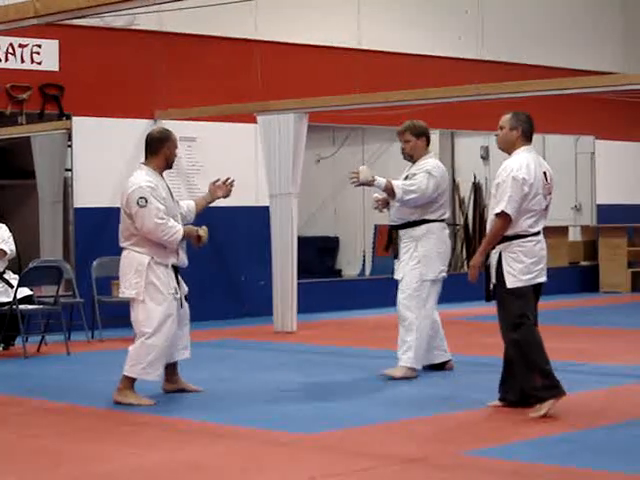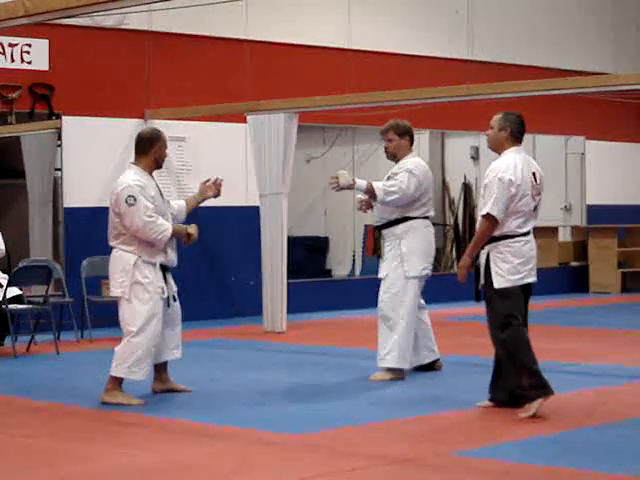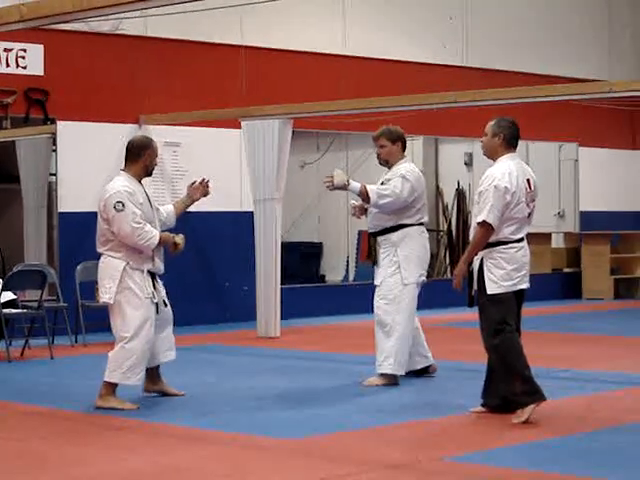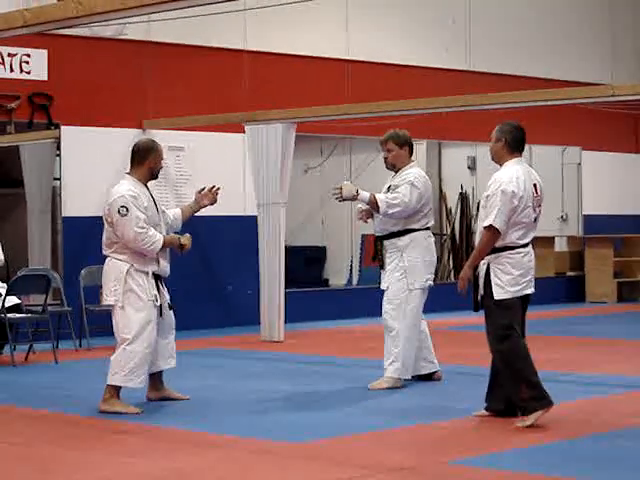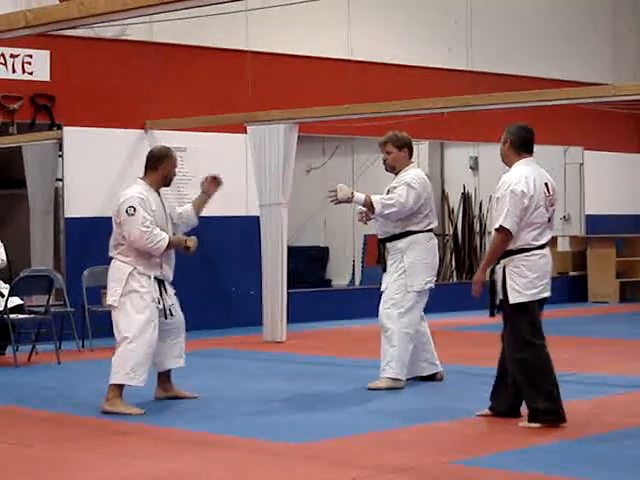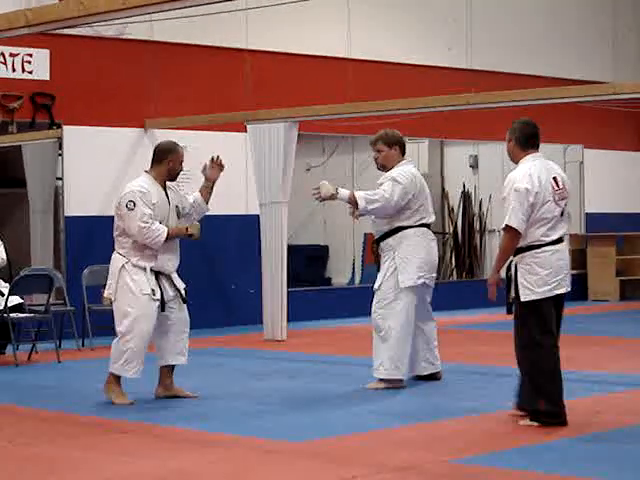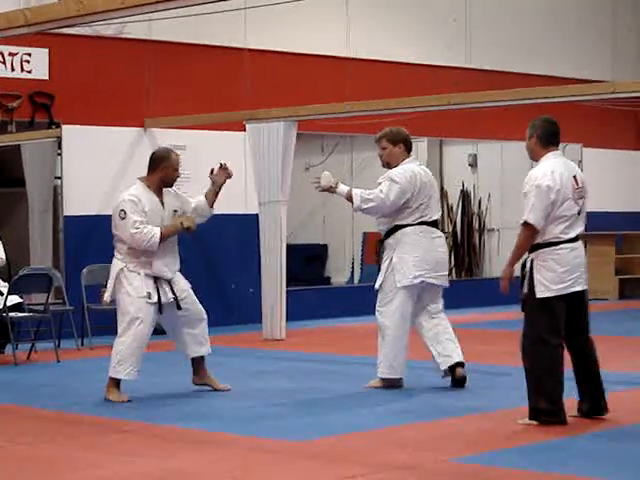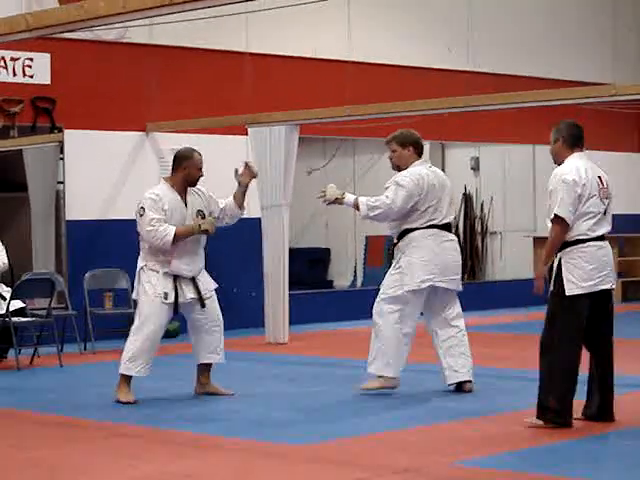
dt=0.3s
person 1, frame 1
left shoulder: (515, 166)
right shoulder: (539, 164)
left elbow: (504, 218)
left wrist: (480, 254)
left hip: (514, 254)
right hip: (530, 249)
left knee: (518, 327)
right knee: (519, 325)
left ankle: (545, 389)
right ankle: (516, 393)
person 1, frame 2
left shoulder: (502, 167)
right shoulder: (531, 166)
left elbow: (490, 219)
left wrist: (468, 255)
left hip: (503, 254)
right hip: (522, 249)
left knee: (506, 327)
right knee: (511, 324)
left ankle: (534, 389)
right ankle: (506, 393)
person 1, frame 3
left shoulder: (498, 174)
right shoulder: (525, 172)
left elbow: (486, 226)
left wrist: (464, 262)
left hip: (496, 261)
right hip: (515, 256)
left knee: (499, 333)
right knee: (505, 331)
left ankle: (526, 395)
right ankle: (499, 399)
person 1, frame 4
left shoulder: (504, 179)
right shoulder: (531, 177)
left elbow: (493, 230)
left wrist: (469, 266)
left hip: (502, 265)
right hip: (520, 261)
left knee: (505, 338)
right knee: (505, 336)
left ankle: (533, 401)
right ankle: (501, 403)
person 1, frame 5
left shoulder: (514, 179)
right shoulder: (543, 177)
left elbow: (504, 233)
left wrist: (482, 269)
left hip: (519, 268)
right hip: (537, 262)
left knee: (526, 343)
right knee: (515, 339)
left ankle: (548, 411)
right ankle: (505, 404)
person 1, frame 6
left shoulder: (520, 178)
right shoulder: (555, 171)
left elbow: (513, 231)
right elbow: (561, 219)
left wrist: (495, 271)
left hip: (534, 265)
right hip: (557, 259)
left knee: (534, 342)
right knee: (544, 338)
left ankle: (547, 412)
right ankle: (539, 402)
person 1, frame 7
left shoulder: (541, 174)
right shoulder: (573, 170)
left elbow: (531, 228)
left wrist: (510, 265)
left hip: (550, 263)
right hip: (574, 257)
left knee: (540, 341)
right knee: (578, 336)
left ankle: (547, 411)
right ankle: (593, 403)
person 1, frame 8
left shoulder: (566, 172)
right shoulder: (598, 173)
left elbow: (561, 223)
left wrist: (544, 263)
left hip: (577, 262)
right hip: (602, 259)
left knee: (559, 340)
right knee: (599, 340)
left ankle: (554, 413)
right ankle: (600, 408)
person 2, frame 1
left shoulder: (155, 182)
right shoulder: (143, 185)
left elbow: (178, 212)
right elbow: (156, 228)
left wrist: (211, 197)
right wrist: (190, 233)
left hip: (161, 266)
right hip: (148, 267)
left knee: (176, 319)
right knee: (156, 329)
left ankle: (172, 379)
right ankle: (125, 389)
person 2, frame 2
left shoulder: (145, 181)
right shoulder: (131, 184)
left elbow: (168, 212)
right elbow: (146, 227)
left wrist: (201, 196)
right wrist: (181, 231)
left hip: (152, 266)
right hip: (136, 267)
left knee: (168, 318)
right knee: (142, 328)
left ankle: (161, 379)
right ankle: (112, 389)
person 2, frame 3
left shoulder: (134, 188)
right shoulder: (120, 191)
left elbow: (159, 217)
right elbow: (133, 233)
left wrist: (189, 199)
right wrist: (167, 240)
left hip: (141, 272)
right hip: (125, 273)
left knee: (160, 320)
right knee: (135, 334)
left ankle: (153, 380)
right ankle: (106, 394)
person 2, frame 4
left shoulder: (141, 191)
right shoulder: (125, 194)
left elbow: (166, 221)
right elbow: (138, 238)
left wrist: (197, 205)
right wrist: (175, 241)
left hip: (146, 275)
right hip: (130, 276)
left knee: (163, 327)
right knee: (136, 336)
left ankle: (156, 387)
right ankle: (110, 398)
person 2, frame 5
left shoulder: (154, 197)
right shoulder: (135, 197)
left elbow: (181, 221)
right elbow: (145, 238)
left wrist: (205, 195)
right wrist: (182, 243)
left hip: (152, 277)
right hip: (133, 278)
left knee: (172, 326)
right knee: (138, 336)
left ankle: (165, 386)
right ankle: (113, 398)
person 2, frame 6
left shoulder: (171, 190)
right shoulder: (137, 192)
left elbow: (194, 211)
right elbow: (144, 232)
left wrist: (210, 182)
right wrist: (183, 230)
left hip: (162, 273)
right hip: (135, 271)
left knee: (176, 324)
right knee: (136, 329)
left ankle: (165, 385)
right ankle: (113, 383)
person 2, frame 7
left shoulder: (171, 195)
right shoulder: (130, 200)
left elbow: (198, 212)
right elbow: (140, 238)
left wrist: (216, 187)
right wrist: (177, 226)
left hip: (166, 275)
right hip: (135, 276)
left knee: (193, 318)
right knee: (135, 332)
left ankle: (200, 374)
right ankle: (113, 386)
person 2, frame 8
left shoulder: (199, 195)
right shoulder: (153, 198)
left elbow: (228, 214)
right elbow: (156, 235)
left wrist: (243, 187)
right wrist: (196, 228)
left hip: (193, 275)
right hip: (158, 276)
left knee: (210, 322)
right knee: (148, 329)
left ankle: (203, 382)
right ankle: (124, 383)
person 3, frame 1
left shoulder: (432, 169)
right shoulder: (413, 169)
left elbow: (411, 193)
left wrist: (375, 181)
right wrist: (386, 201)
left hip: (425, 241)
right hip: (413, 241)
left knee: (411, 301)
right knee: (422, 302)
left ankle: (408, 363)
right ankle: (439, 358)
person 3, frame 2
left shoulder: (414, 168)
right shoulder: (401, 168)
left elbow: (394, 192)
left wrist: (355, 184)
right wrist: (371, 203)
left hip: (410, 240)
right hip: (400, 240)
left knee: (394, 301)
right knee: (409, 301)
left ankle: (394, 365)
right ankle: (428, 356)
person 3, frame 3
left shoulder: (407, 174)
right shoulder: (393, 174)
left elbow: (388, 197)
left wrist: (349, 185)
right wrist: (365, 208)
left hip: (404, 247)
right hip: (393, 247)
left knee: (391, 307)
right knee: (401, 307)
left ankle: (389, 370)
right ankle: (421, 362)
person 3, frame 4
left shoulder: (414, 179)
right shoulder: (398, 178)
left elbow: (397, 205)
left wrist: (359, 195)
right wrist: (371, 212)
left hip: (410, 251)
right hip: (400, 251)
left knee: (398, 312)
right knee: (409, 313)
left ankle: (395, 373)
right ankle: (427, 368)
person 3, frame 5
left shoulder: (413, 180)
right shoulder: (402, 180)
left elbow: (394, 206)
left wrist: (355, 197)
right wrist: (371, 213)
left hip: (412, 253)
right hip: (405, 253)
left knee: (394, 311)
right knee: (410, 313)
left ankle: (393, 374)
right ankle: (429, 369)
person 3, frame 6
left shoulder: (401, 176)
right shoulder: (409, 174)
left elbow: (379, 201)
left wrist: (338, 194)
right wrist: (364, 209)
left hip: (407, 250)
right hip: (415, 248)
left knee: (390, 312)
right knee: (417, 313)
left ankle: (390, 374)
right ankle: (429, 366)
person 3, frame 7
left shoulder: (401, 175)
right shoulder: (423, 173)
left elbow: (378, 201)
left wrist: (338, 189)
left hip: (409, 248)
right hip: (429, 246)
left knee: (392, 312)
right knee: (429, 312)
left ankle: (390, 374)
right ankle: (453, 362)
person 3, frame 8
left shoulder: (408, 179)
right shoulder: (439, 176)
left elbow: (385, 208)
left wrist: (344, 198)
left hip: (421, 251)
right hip: (445, 248)
left knee: (390, 311)
right knee: (448, 317)
left ankle: (384, 374)
right ankle: (462, 376)
